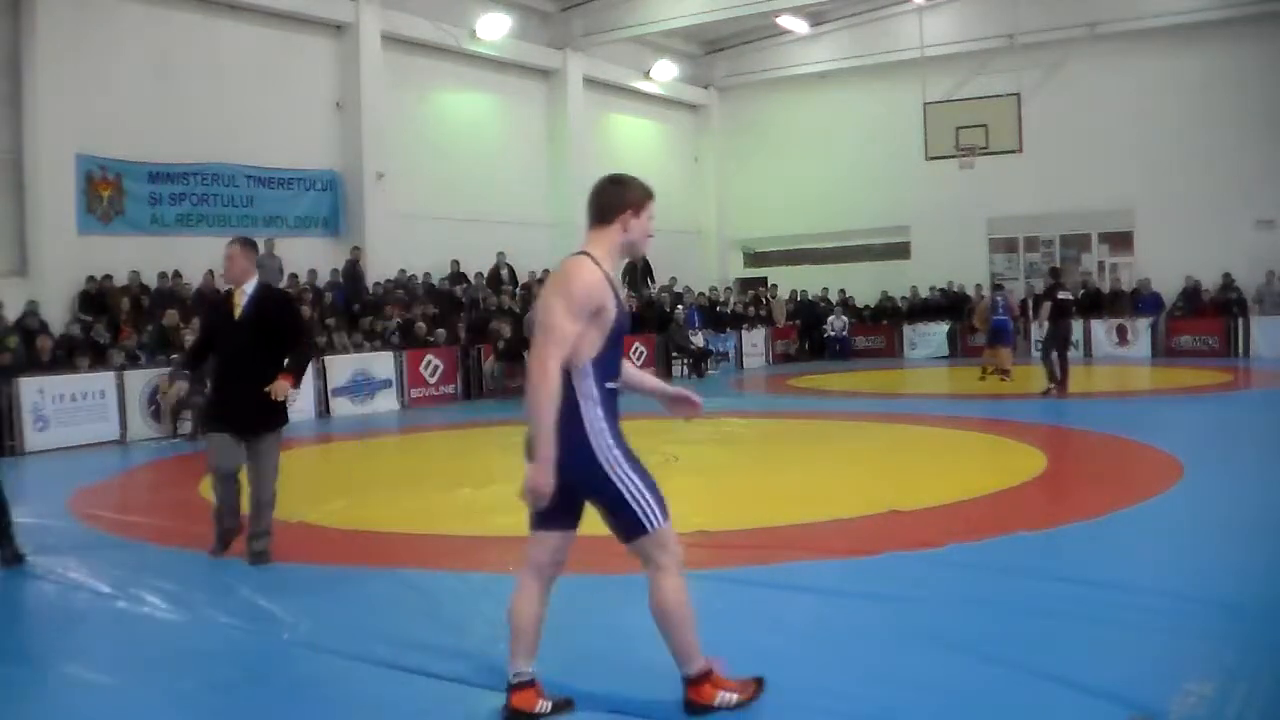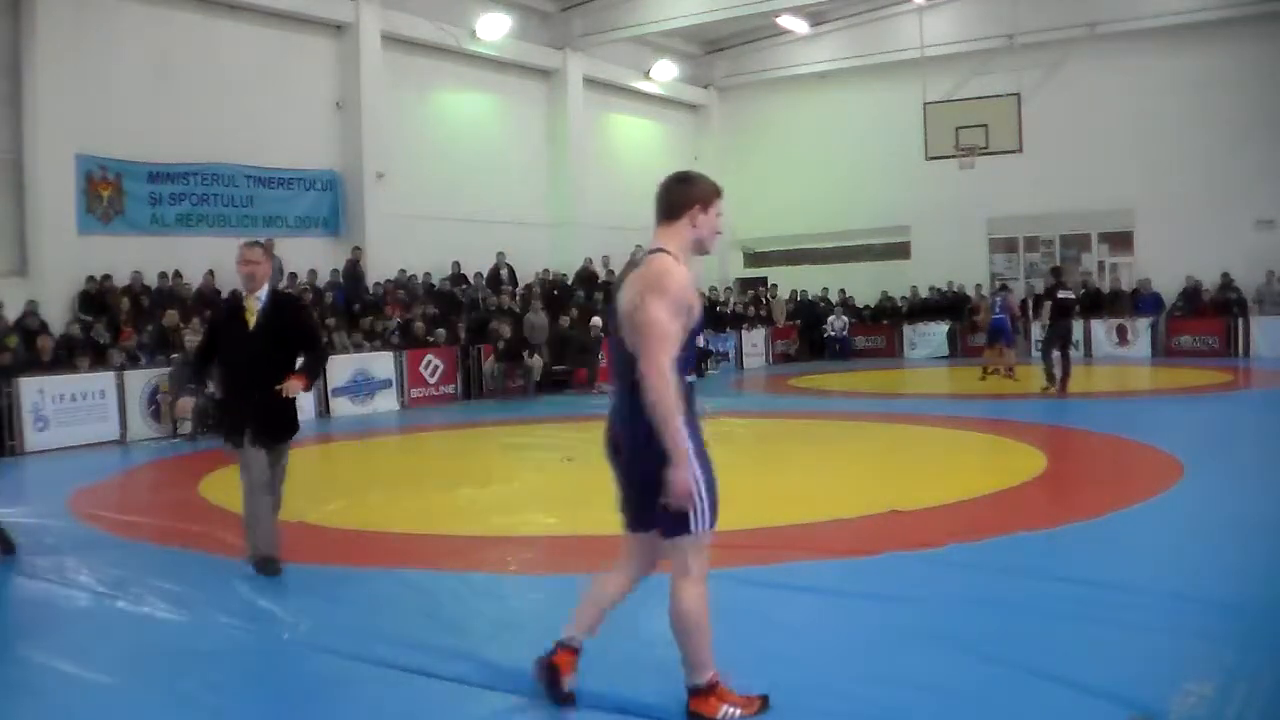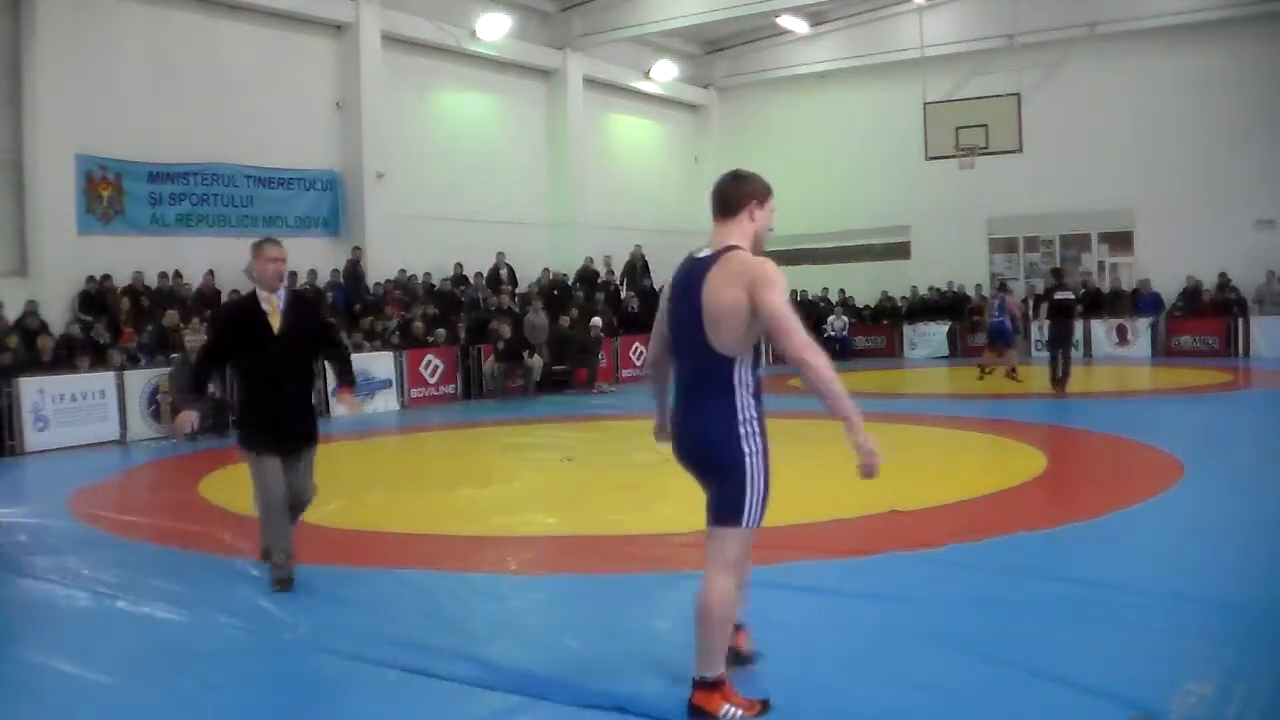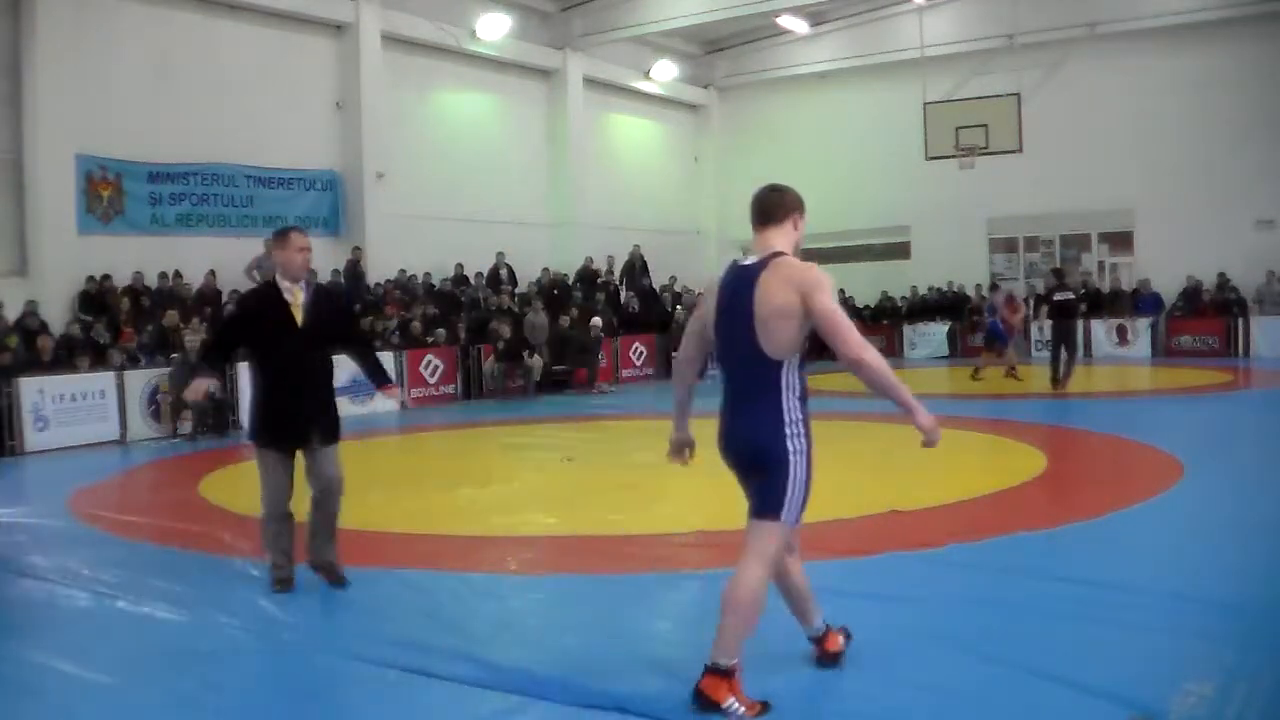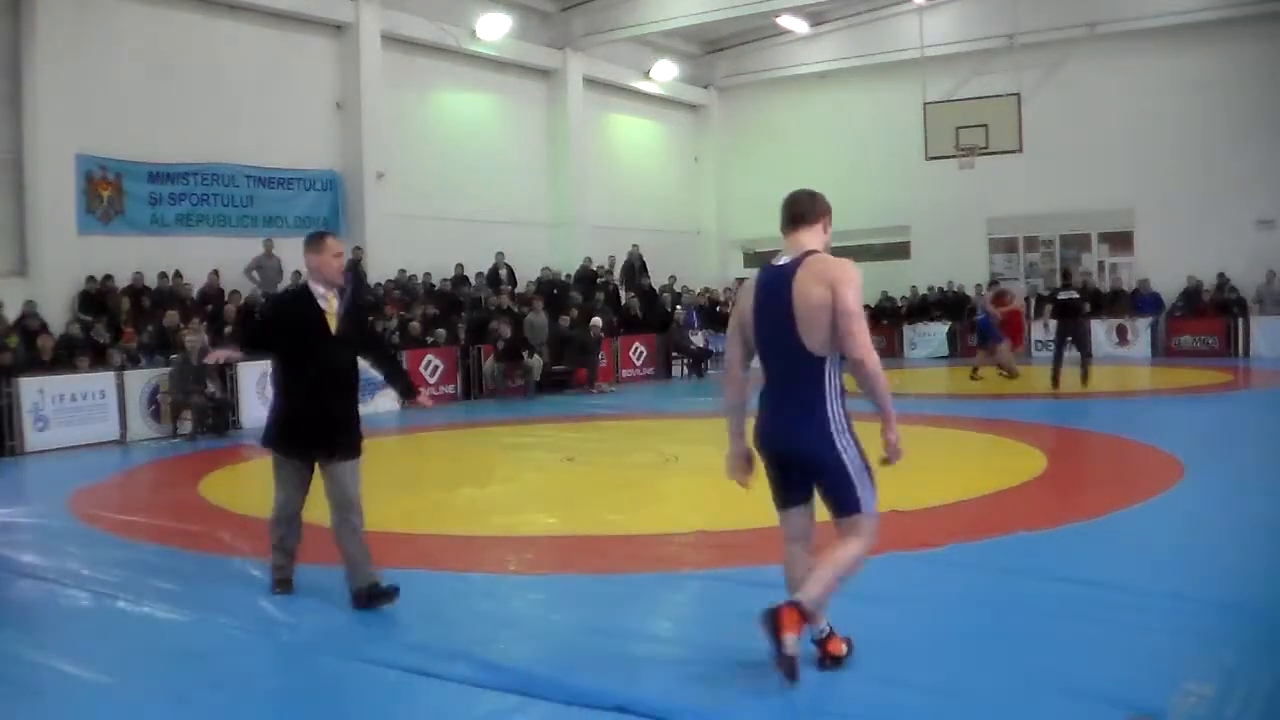
dt=0.2s
person 1, frame 1
left shoulder: (591, 277)
right shoulder: (581, 277)
right elbow: (544, 369)
left wrist: (666, 388)
right wrist: (542, 458)
left hip: (565, 440)
right hip: (589, 443)
left knee: (539, 568)
right knee: (665, 559)
person 1, frame 2
left shoulder: (637, 272)
right shoulder: (670, 275)
right elbow: (657, 372)
right wrist: (680, 457)
left hip: (626, 433)
right hip: (661, 439)
left knee: (640, 554)
right knee: (690, 567)
left ankle: (564, 653)
person 1, frame 3
left shoulder: (683, 273)
right shoulder: (754, 272)
left elbow: (655, 357)
right elbow: (805, 356)
left wrist: (662, 411)
right wrist: (857, 427)
left hip: (688, 428)
right hip: (733, 432)
left knee: (733, 536)
right knee: (725, 560)
left ankle: (728, 629)
person 1, frame 4
left shoulder: (722, 284)
right shoulder: (803, 277)
left elbow: (685, 363)
right elbow: (857, 354)
left wrist: (680, 425)
right wrist: (914, 408)
left hip: (734, 431)
right hip: (779, 433)
left knee: (783, 538)
right knee: (760, 556)
left ankle: (823, 636)
person 1, frame 5
left shoulder: (754, 285)
right shoulder: (837, 272)
left elbow: (733, 372)
right elbow: (861, 355)
left wrist: (737, 442)
right wrist: (890, 423)
left hip: (773, 427)
right hip: (820, 426)
left knee: (797, 537)
right knee: (859, 533)
left ankle: (824, 640)
right ankle: (792, 613)
person 2, frame 1
left shoulder: (277, 301)
right shoulder: (219, 305)
left elbow: (302, 345)
right elbow: (204, 344)
left wrist: (288, 376)
right wrist: (186, 375)
left hip: (264, 405)
right hip: (224, 405)
left knee: (263, 481)
right knee: (223, 468)
left ankle: (259, 542)
right ankle: (228, 524)
person 2, frame 2
left shoulder: (289, 307)
right shoulder: (225, 310)
left elbow: (316, 350)
right elbow: (206, 353)
left wrist: (301, 378)
right wrist: (193, 389)
left hip: (277, 411)
right hip: (240, 413)
left knee: (271, 485)
right knee: (256, 481)
left ankle: (263, 544)
right ankle: (264, 553)
person 2, frame 3
left shoulder: (306, 307)
right shoulder: (235, 313)
left elbow: (335, 350)
right elbow: (209, 359)
left wrist: (345, 386)
right wrist: (193, 403)
left hip: (299, 418)
right hip: (258, 421)
left knee: (301, 492)
right knee: (272, 495)
left ankle: (273, 541)
right ankle: (281, 567)
person 2, frame 4
left shoulder: (328, 299)
right shoulder: (254, 303)
left elbow: (357, 343)
right elbow: (221, 343)
left wrist: (383, 381)
right wrist: (207, 375)
left hip: (318, 414)
right hip: (273, 416)
left knee: (330, 485)
right knee: (276, 499)
left ankle: (323, 556)
right ankle: (281, 568)
person 2, frame 5
left shoulder: (353, 305)
right shoulder: (285, 307)
left elbow: (378, 352)
right elbow: (253, 338)
left wrist: (409, 390)
right wrist: (231, 351)
left hip: (341, 425)
right hip: (296, 424)
left knee: (348, 504)
right knee: (288, 503)
left ankle: (364, 585)
right ankle: (281, 568)
